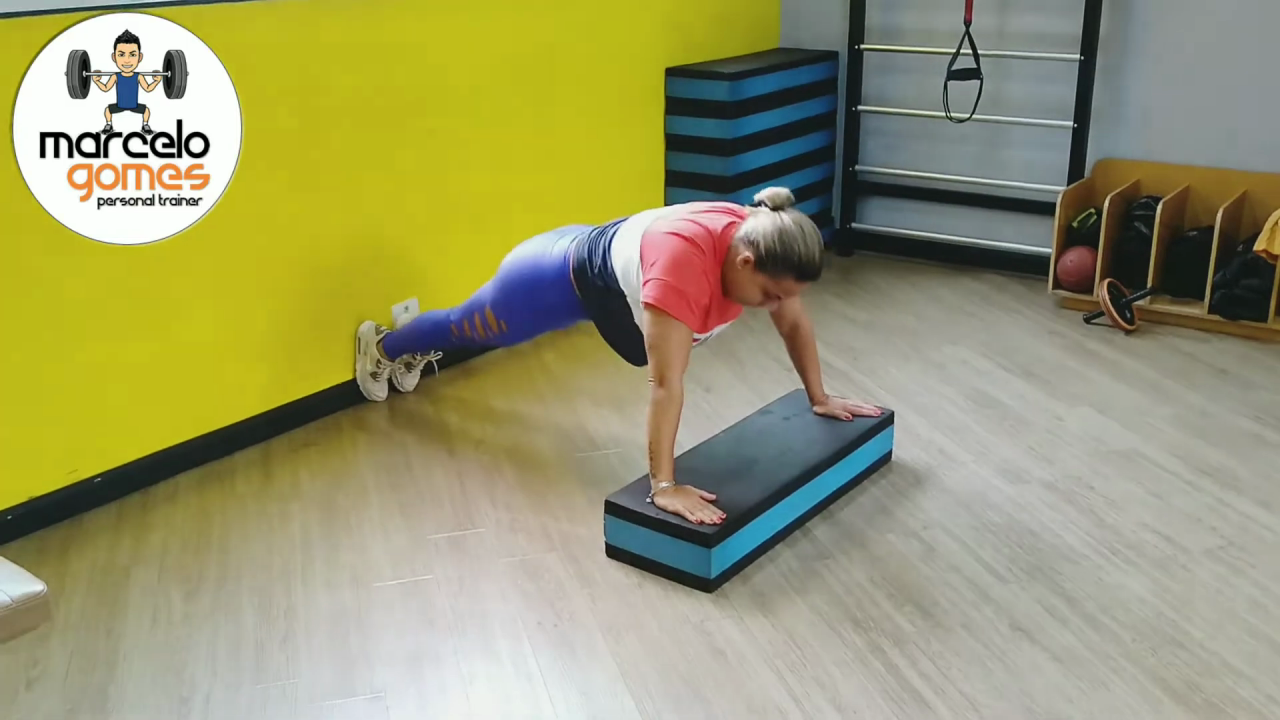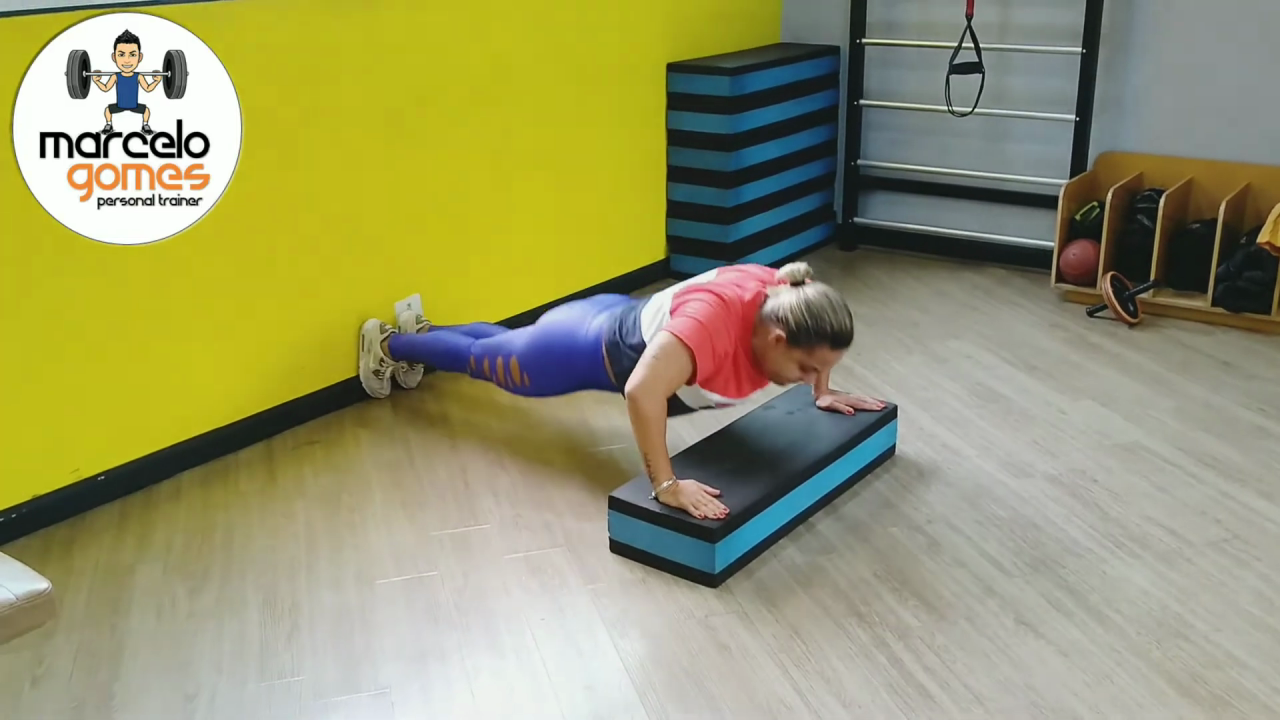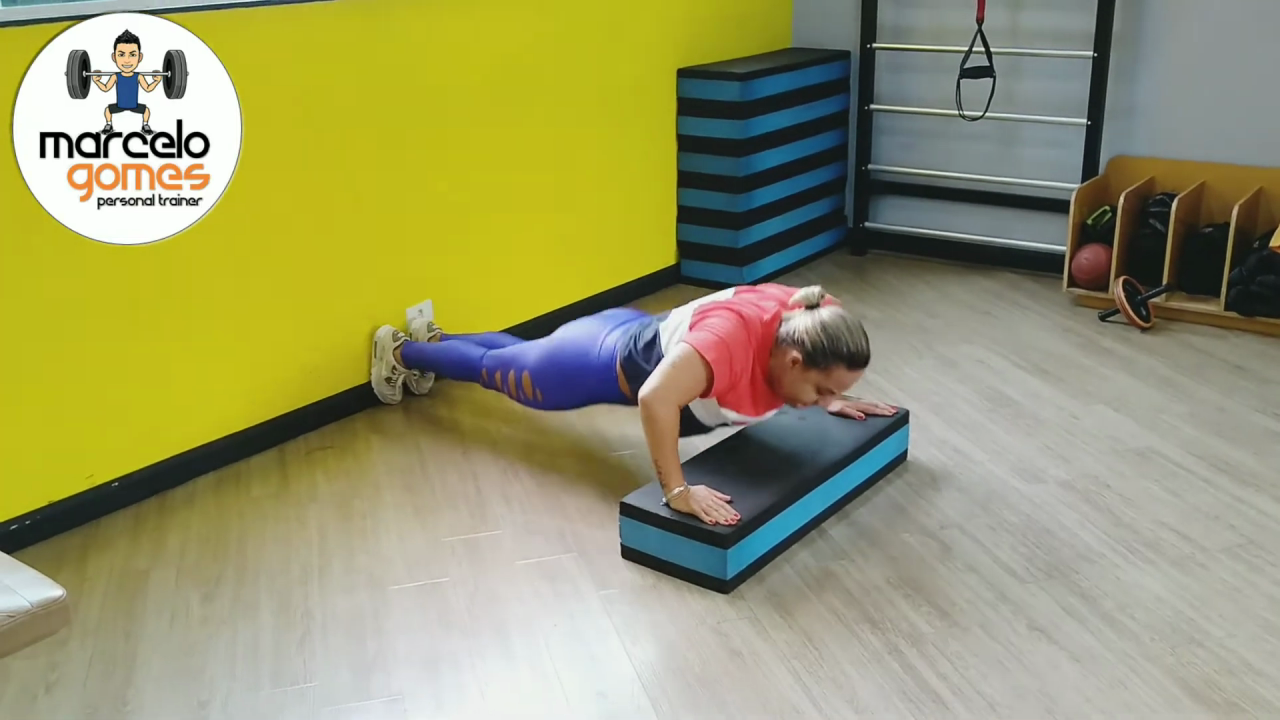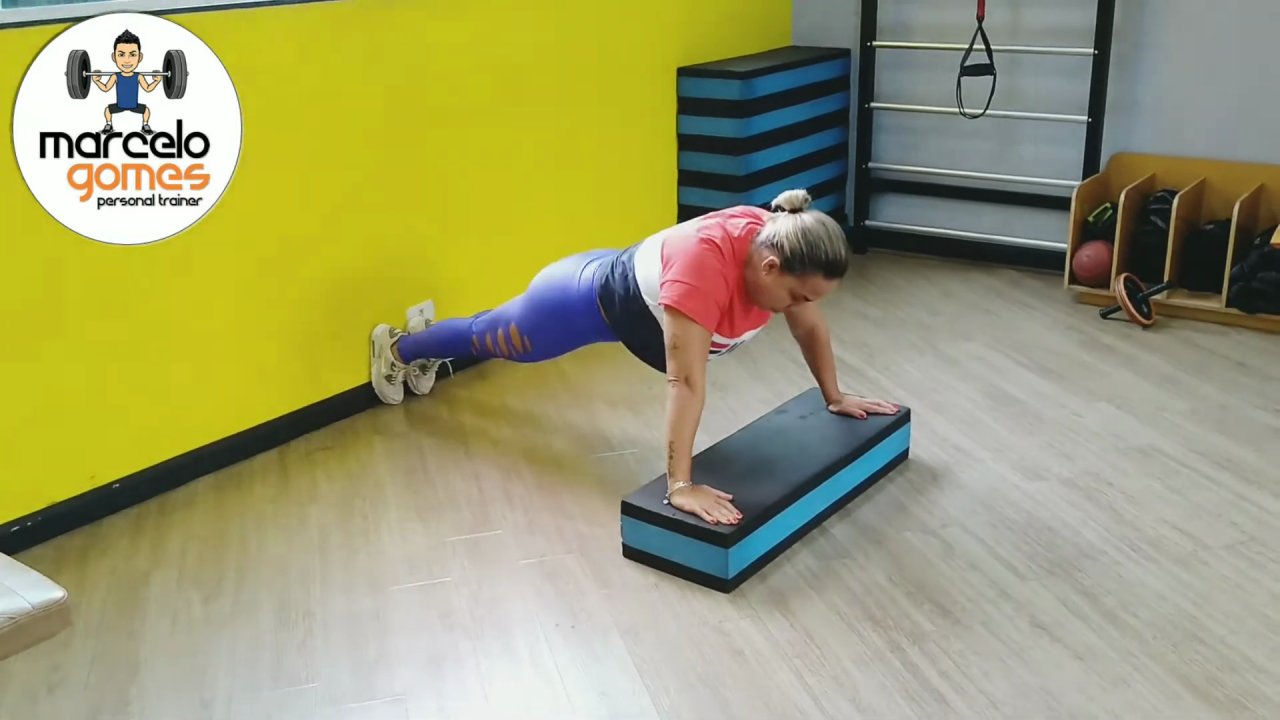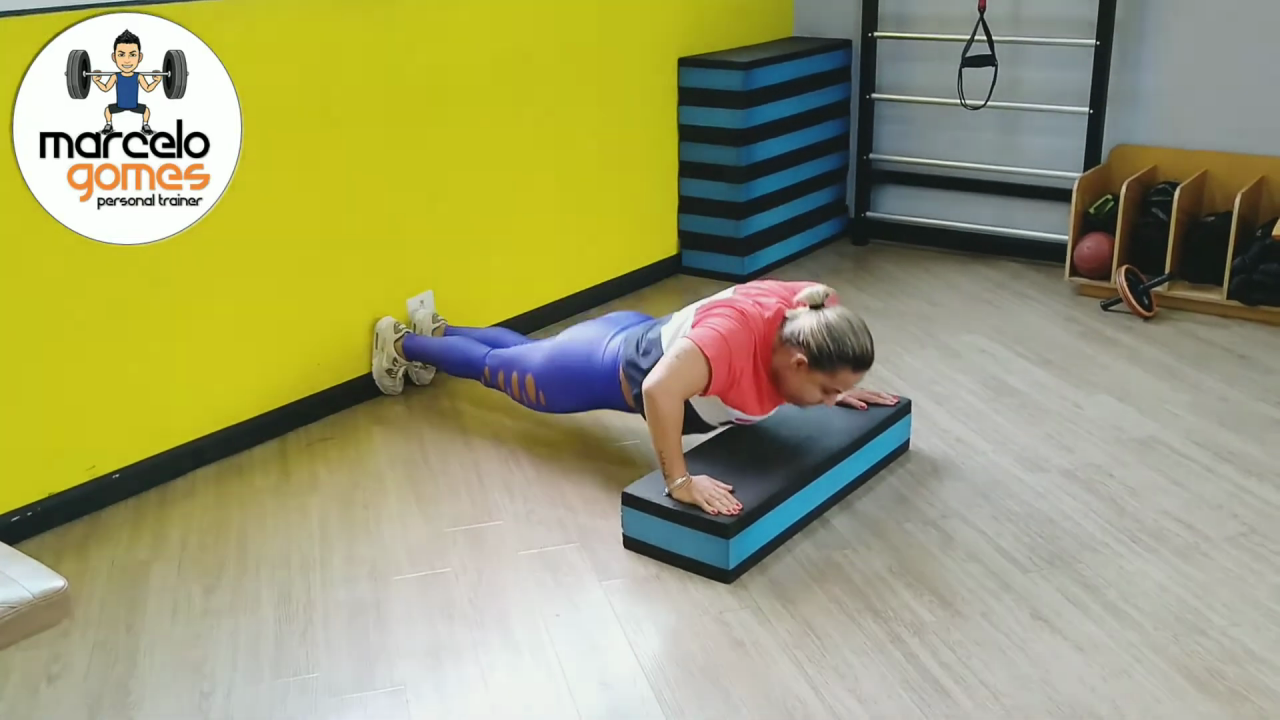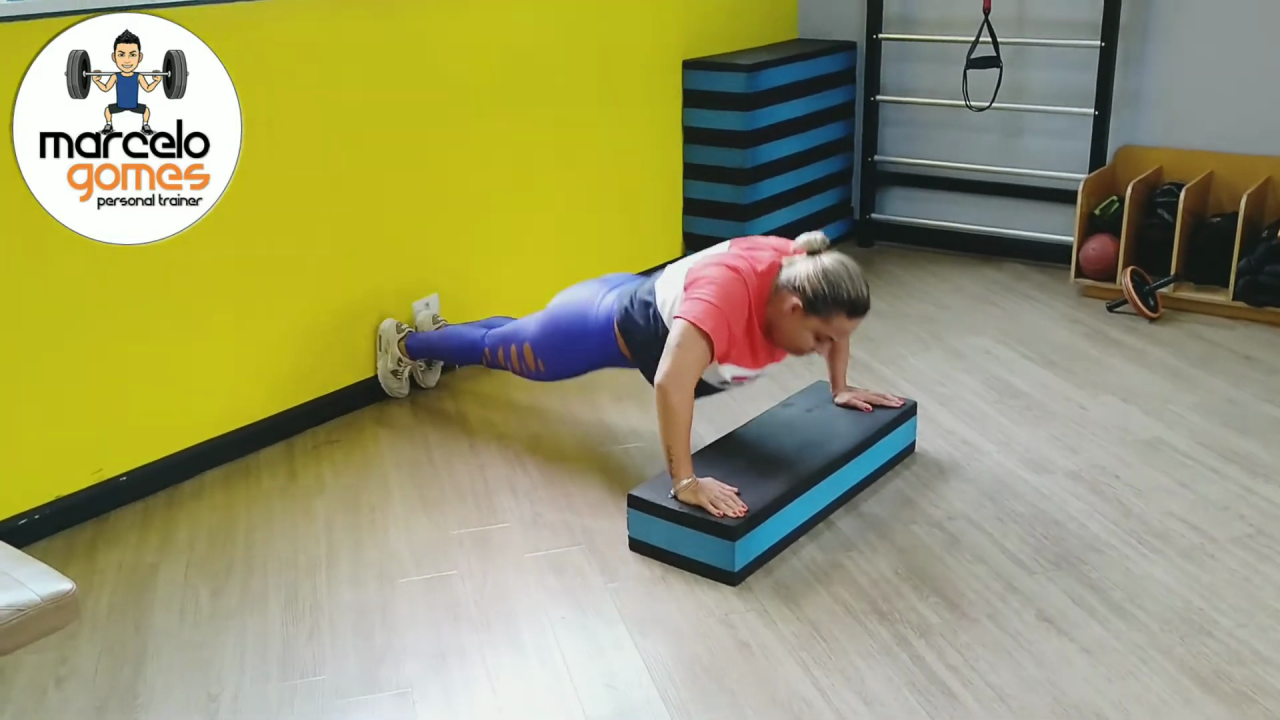
dt=0.7s
person 1, frame 1
left shoulder: (764, 241)
right shoulder: (685, 259)
left elbow: (795, 322)
right elbow: (665, 383)
left wrist: (820, 399)
right wrist: (664, 487)
left hip: (598, 276)
right hip: (559, 275)
left knee: (474, 331)
right knee: (465, 328)
left ankle: (413, 353)
right ankle: (382, 347)
person 1, frame 2
left shoulder: (789, 302)
right shoulder: (717, 320)
right elbow: (641, 391)
left wrist: (824, 392)
right wrist: (667, 486)
left hip: (629, 324)
right hip: (593, 349)
left knee: (505, 340)
right knee: (483, 359)
left ankle: (422, 327)
right ankle: (389, 344)
person 1, frame 3
left shoulder: (804, 321)
right shoulder: (734, 338)
right elbow: (655, 398)
left wrist: (841, 400)
right wrist: (678, 491)
left hip: (642, 337)
right hip: (607, 363)
left knee: (518, 352)
right knee: (492, 369)
left ankle: (434, 336)
right ankle: (400, 352)
person 1, frame 4
left shoulder: (785, 244)
right shoulder: (706, 260)
left elbow: (809, 324)
right elbow: (686, 382)
left wrist: (834, 397)
right wrist: (681, 486)
left hip: (627, 297)
right hip: (585, 299)
left knee: (494, 337)
right knee: (486, 339)
left ankle: (425, 340)
right ankle: (398, 348)
person 1, frame 5
left shoulder: (806, 316)
right shoulder: (736, 334)
right elbow: (658, 390)
left wrist: (844, 389)
right wrist: (680, 482)
left hip: (641, 337)
right hip: (607, 369)
left knee: (519, 348)
right knee: (495, 367)
left ankle: (437, 328)
right ankle: (401, 343)
person 1, frame 6
left shoulder: (802, 274)
right shoulder: (729, 289)
left elbow: (834, 327)
right elbow: (672, 384)
left wrist: (841, 387)
right wrist: (685, 482)
left hip: (644, 312)
right hip: (603, 325)
left knee: (508, 339)
right knee: (494, 349)
left ankle: (439, 327)
right ankle: (405, 343)
